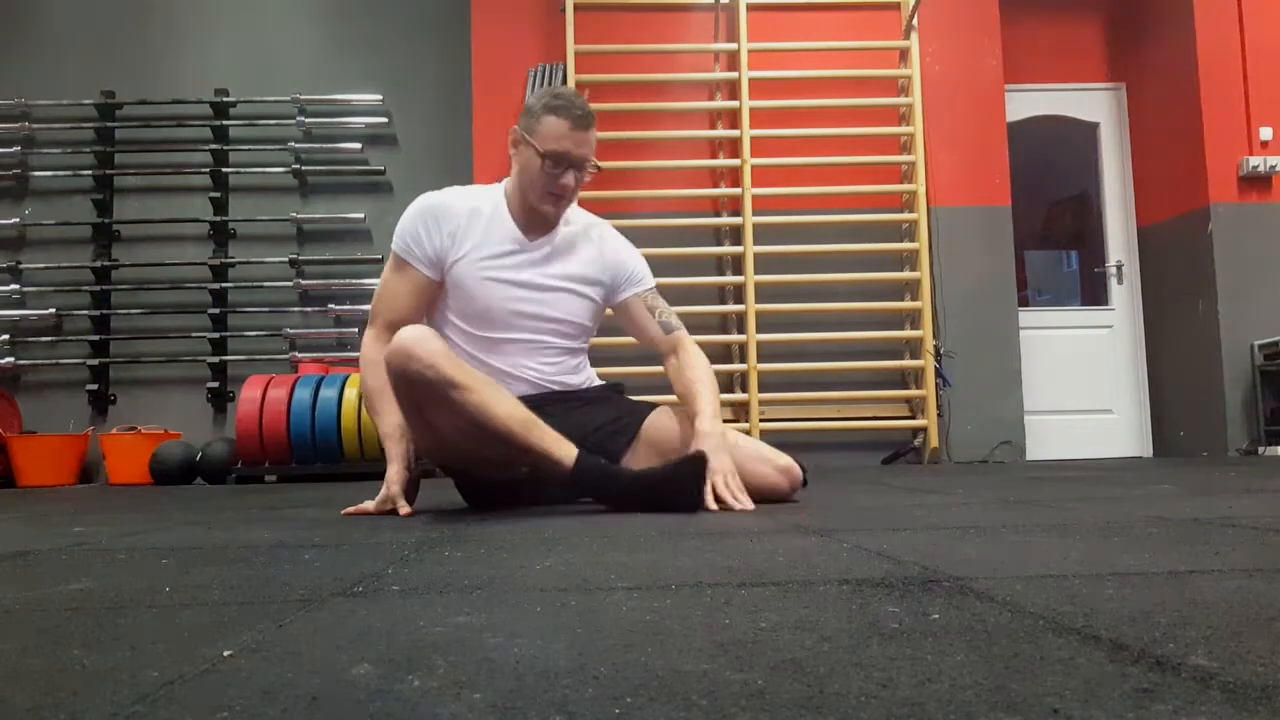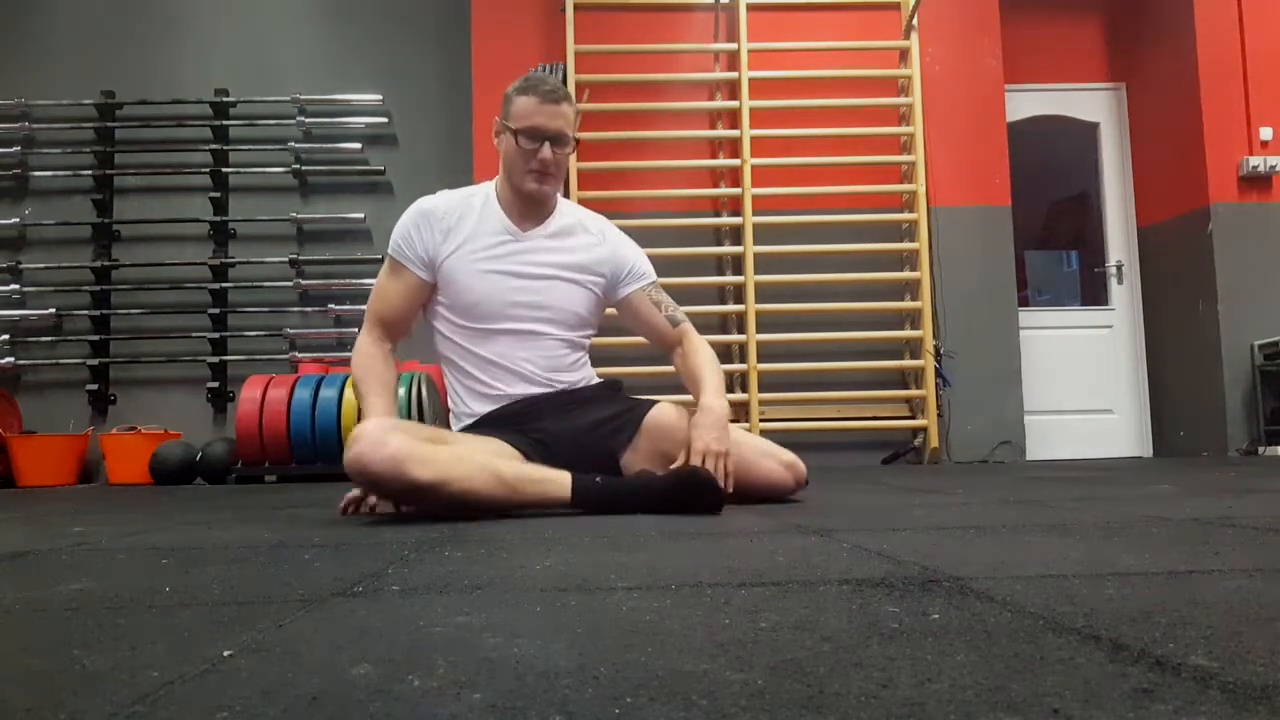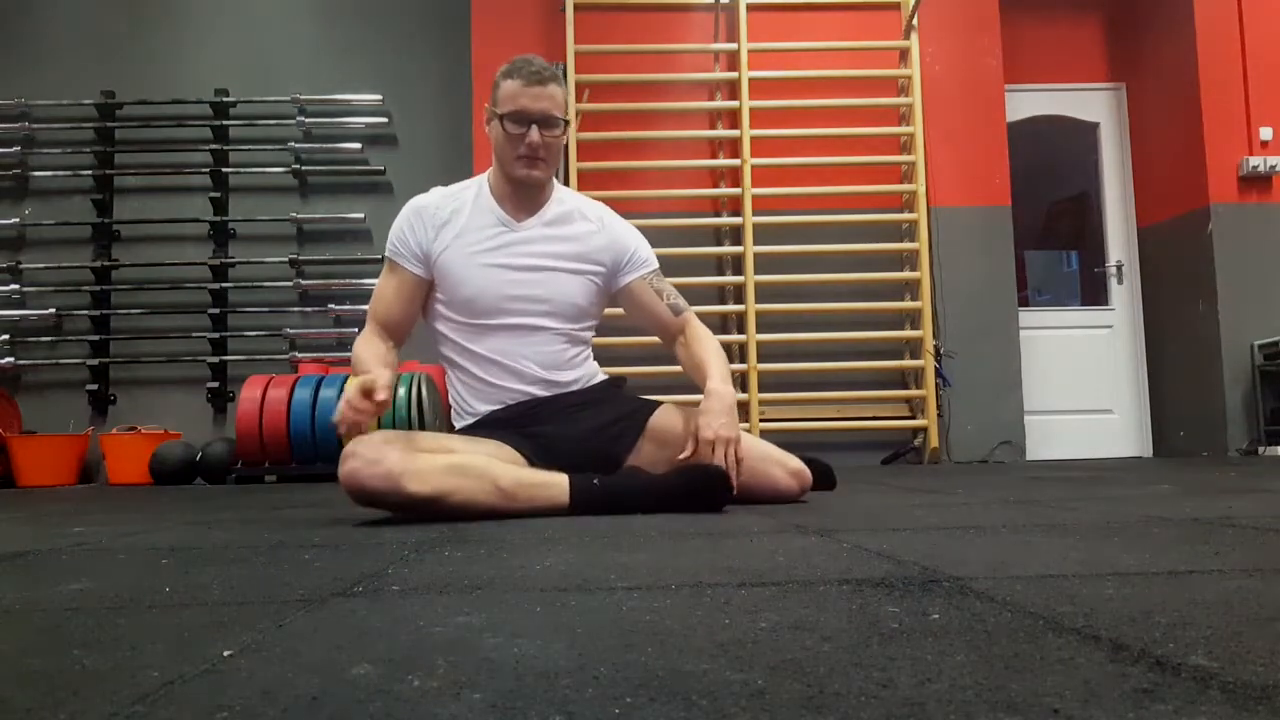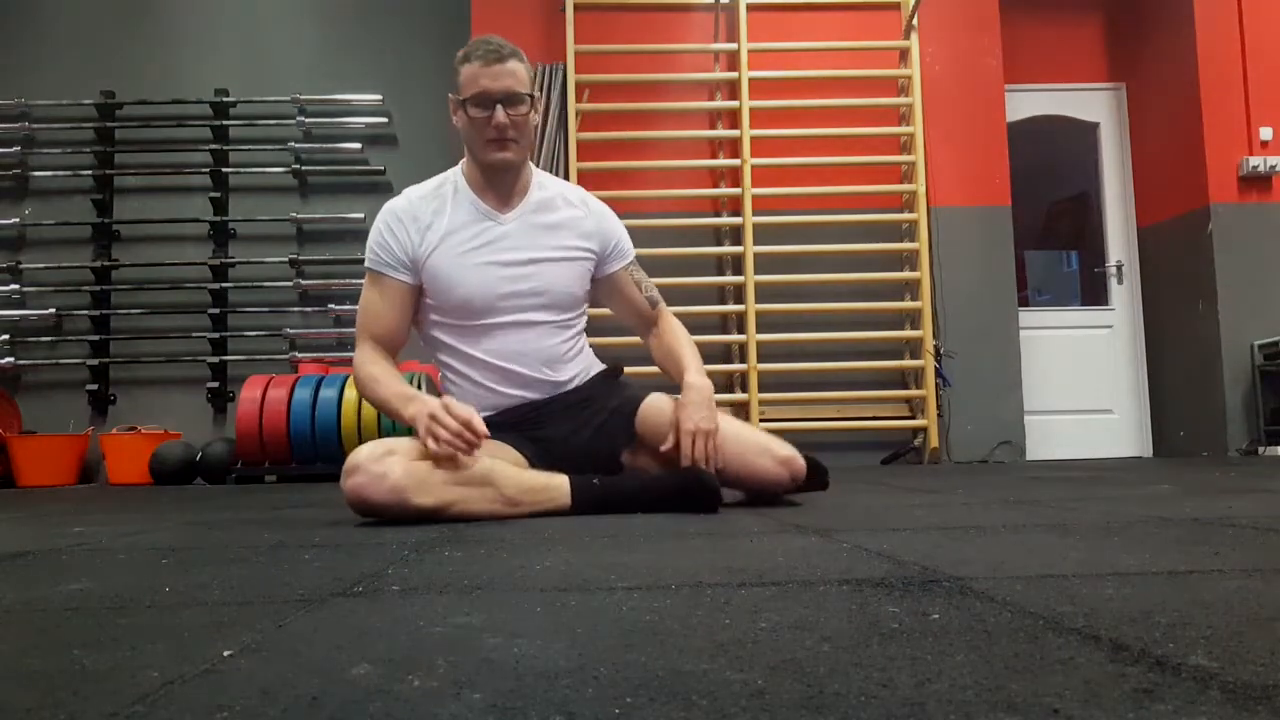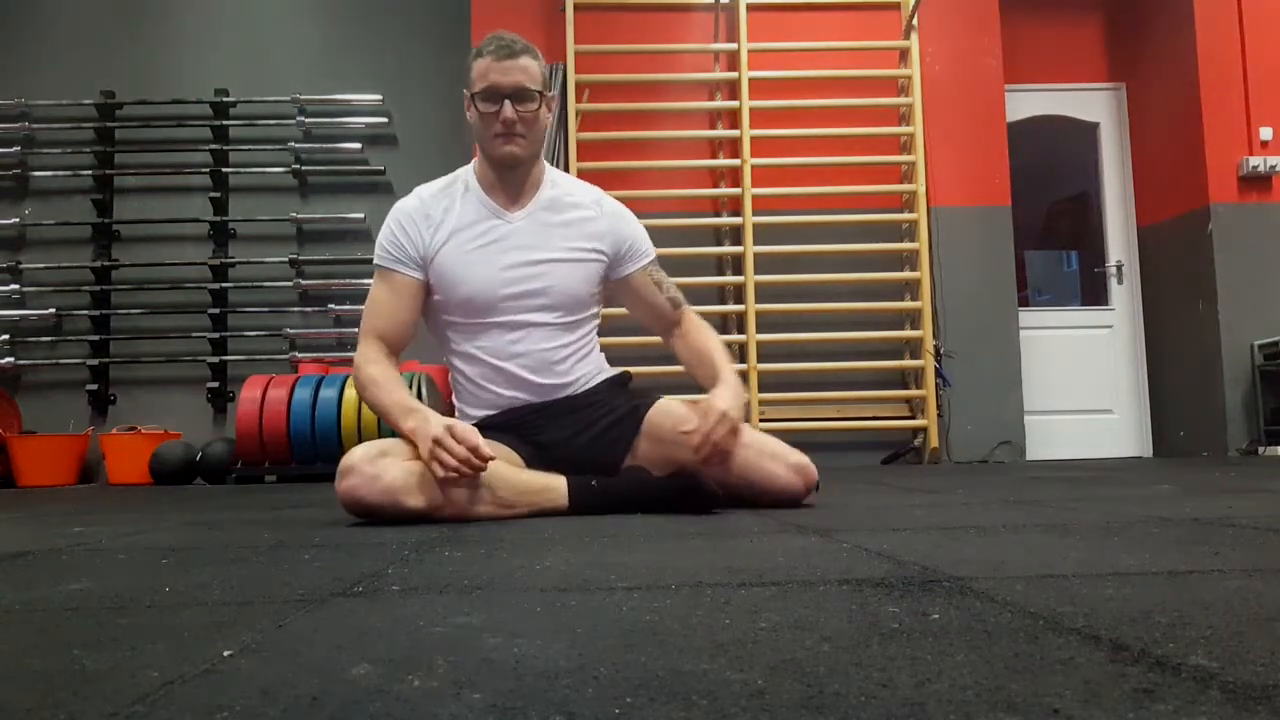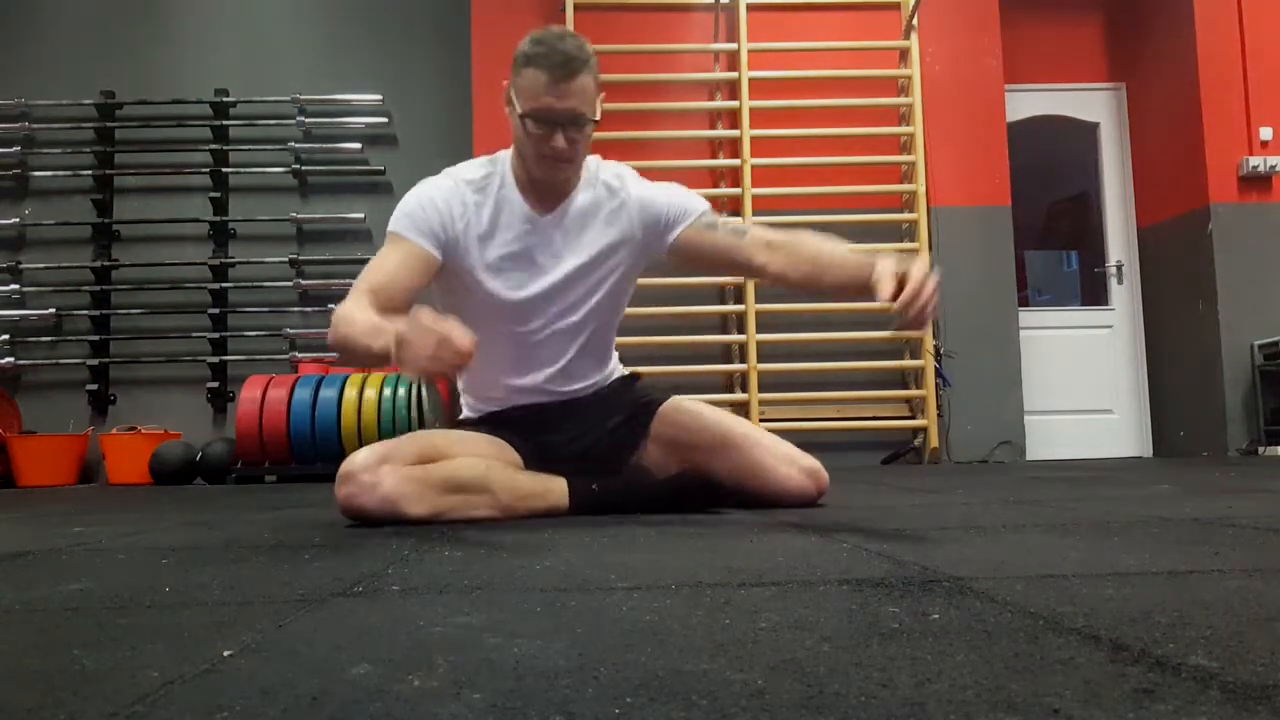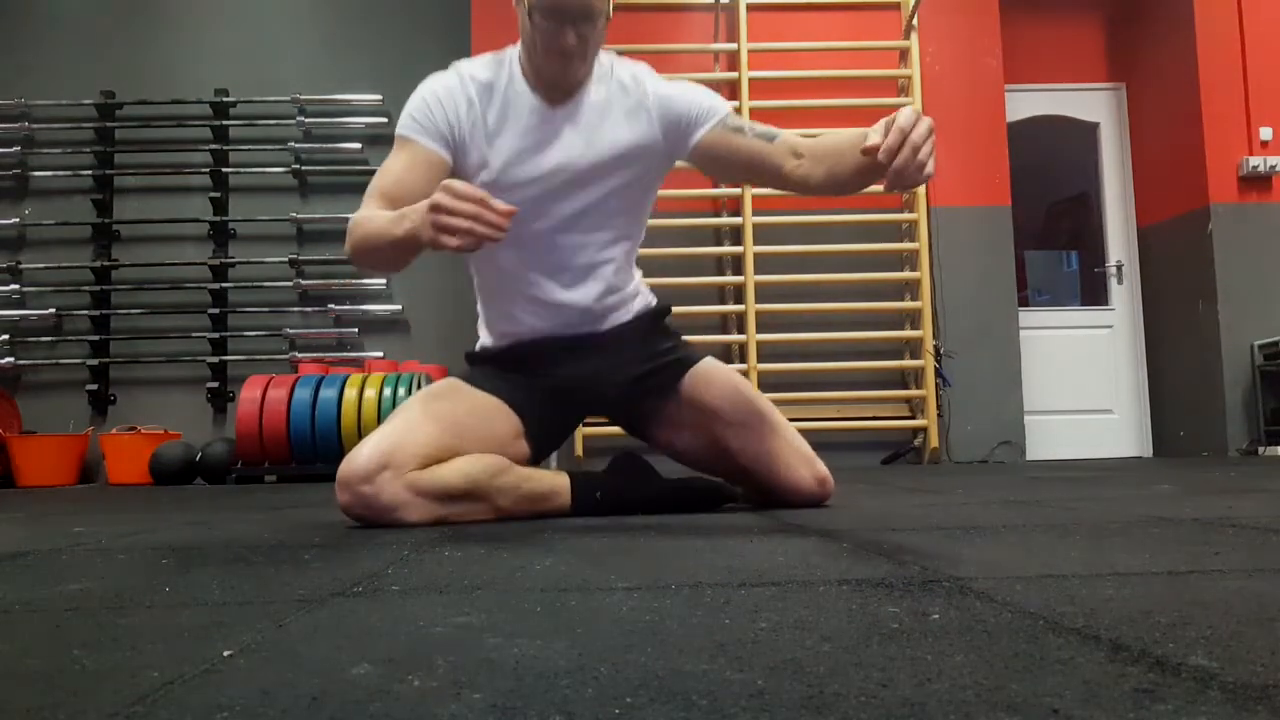
dt=0.4s
person 1, frame 1
left shoulder: (607, 246)
right shoulder: (440, 217)
left elbow: (678, 348)
right elbow: (380, 337)
left wrist: (709, 435)
right wrist: (398, 461)
left hip: (590, 415)
right hip: (488, 439)
left knee: (780, 476)
right knee: (411, 347)
right ankle: (611, 481)
person 1, frame 2
left shoulder: (604, 241)
right shoulder: (433, 221)
left elbow: (683, 340)
right elbow: (377, 337)
left wrist: (712, 407)
right wrist: (391, 454)
left hip: (593, 412)
right hip: (493, 434)
left knee: (784, 472)
right knee: (365, 451)
right ankle: (608, 491)
person 1, frame 3
left shoulder: (604, 229)
right shoulder: (429, 218)
left elbow: (684, 329)
right elbow: (381, 333)
left wrist: (719, 390)
right wrist: (374, 377)
left hip: (597, 411)
right hip: (494, 435)
left knee: (788, 477)
right knee: (363, 463)
right ankle: (610, 491)
person 1, frame 4
left shoulder: (587, 214)
right shoulder: (407, 219)
left elbow: (655, 320)
right elbow: (372, 353)
left wrist: (696, 382)
right wrist: (419, 407)
left hip: (596, 403)
right hip: (495, 434)
left knee: (782, 467)
right knee: (366, 476)
right ankle: (618, 491)
person 1, frame 5
left shoulder: (603, 214)
right shoulder: (419, 218)
left elbow: (679, 322)
right elbow: (375, 353)
left wrist: (726, 381)
right wrist: (421, 422)
left hip: (601, 407)
right hip: (495, 435)
left knee: (792, 476)
right knee: (359, 478)
right ankle: (607, 492)
person 1, frame 6
left shoulder: (637, 202)
right shoulder: (444, 201)
left elbow: (770, 251)
right elbow: (352, 318)
left wrist: (876, 266)
right wrist: (399, 337)
left hip: (609, 407)
right hip: (500, 429)
left knee: (803, 482)
right knee: (363, 483)
right ankle: (603, 494)
person 1, frame 7
left shoulder: (655, 100)
right shoulder: (453, 97)
left elbow: (797, 163)
right elbow: (364, 238)
left wrist: (881, 155)
right wrist: (420, 223)
left hip: (632, 342)
right hip: (515, 363)
left knee: (806, 485)
right knee: (365, 486)
right ankle: (606, 494)
